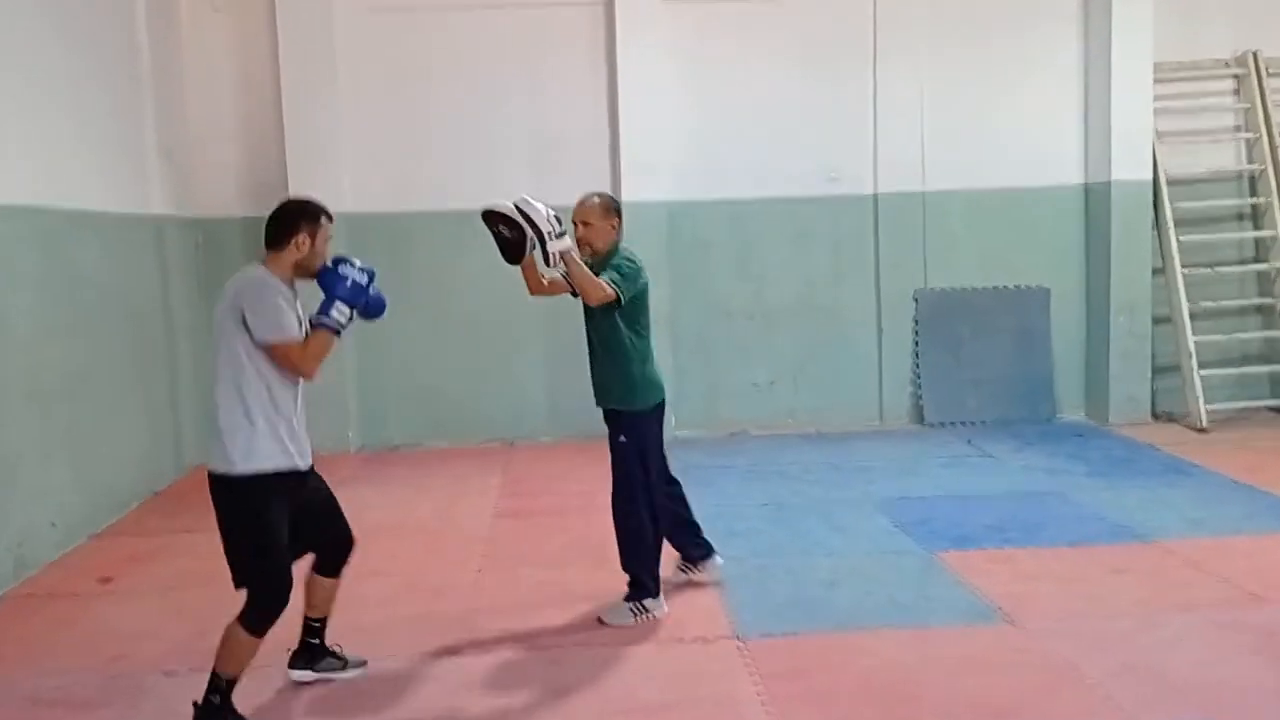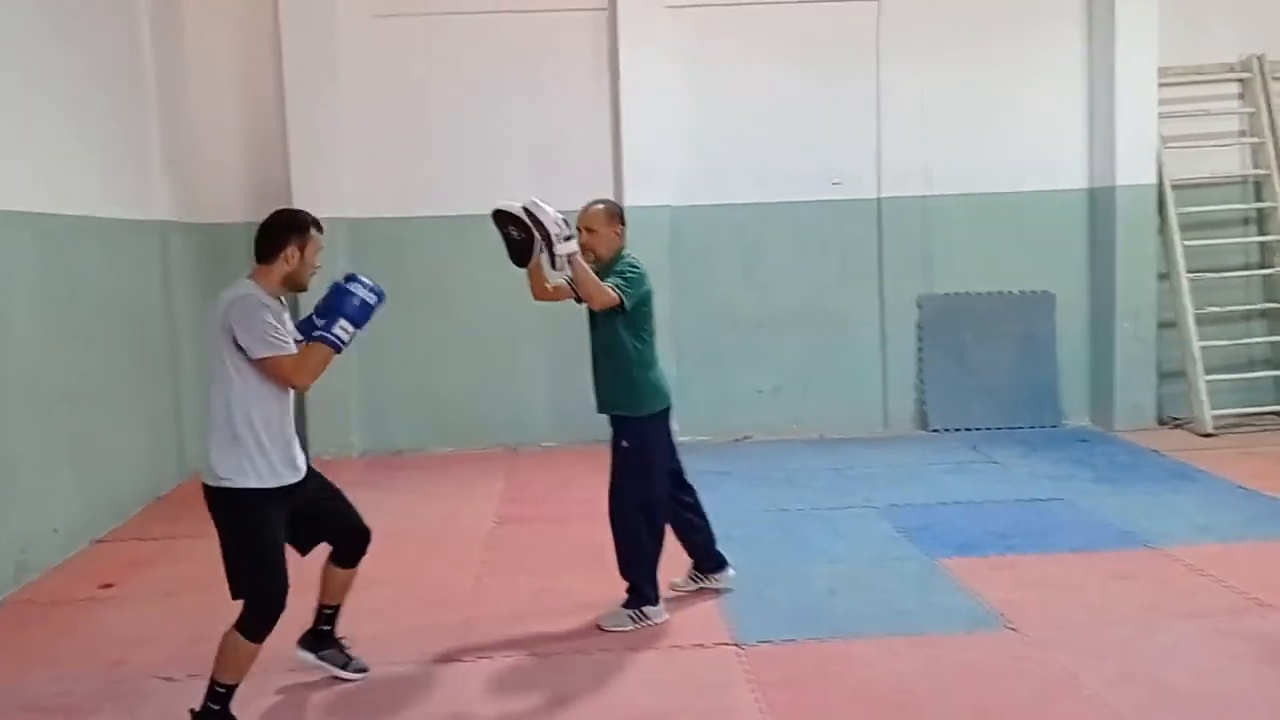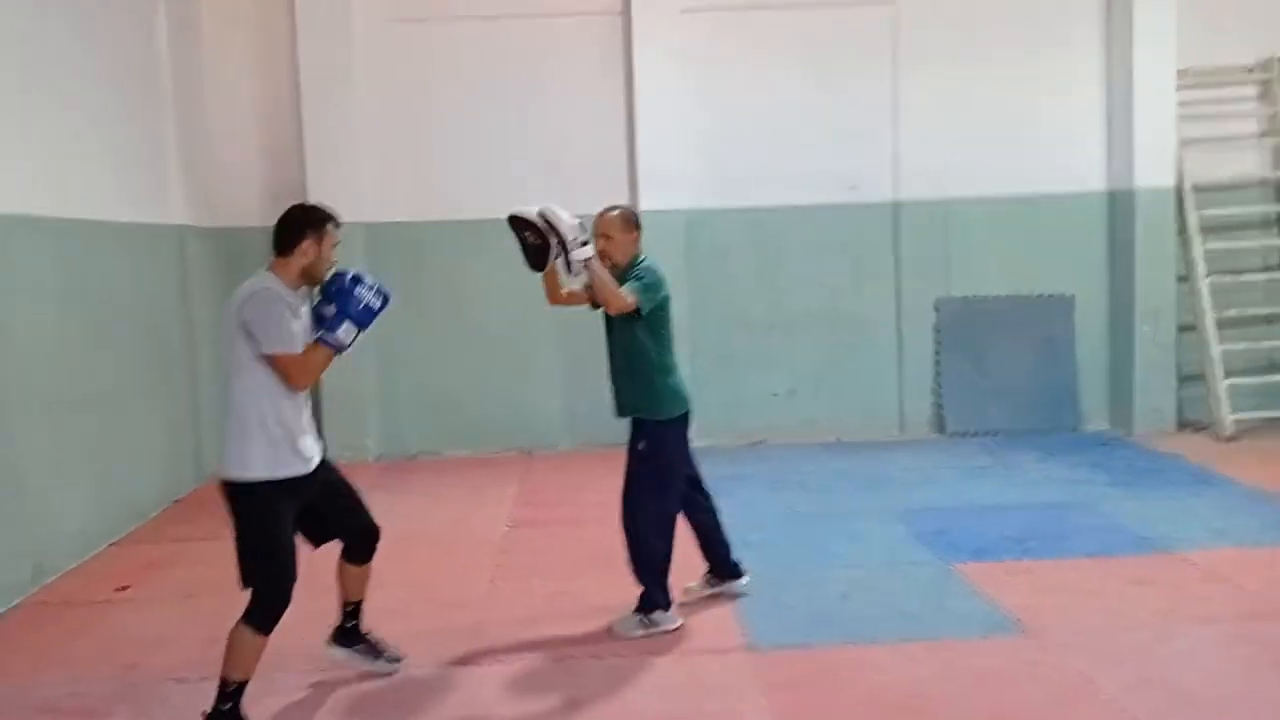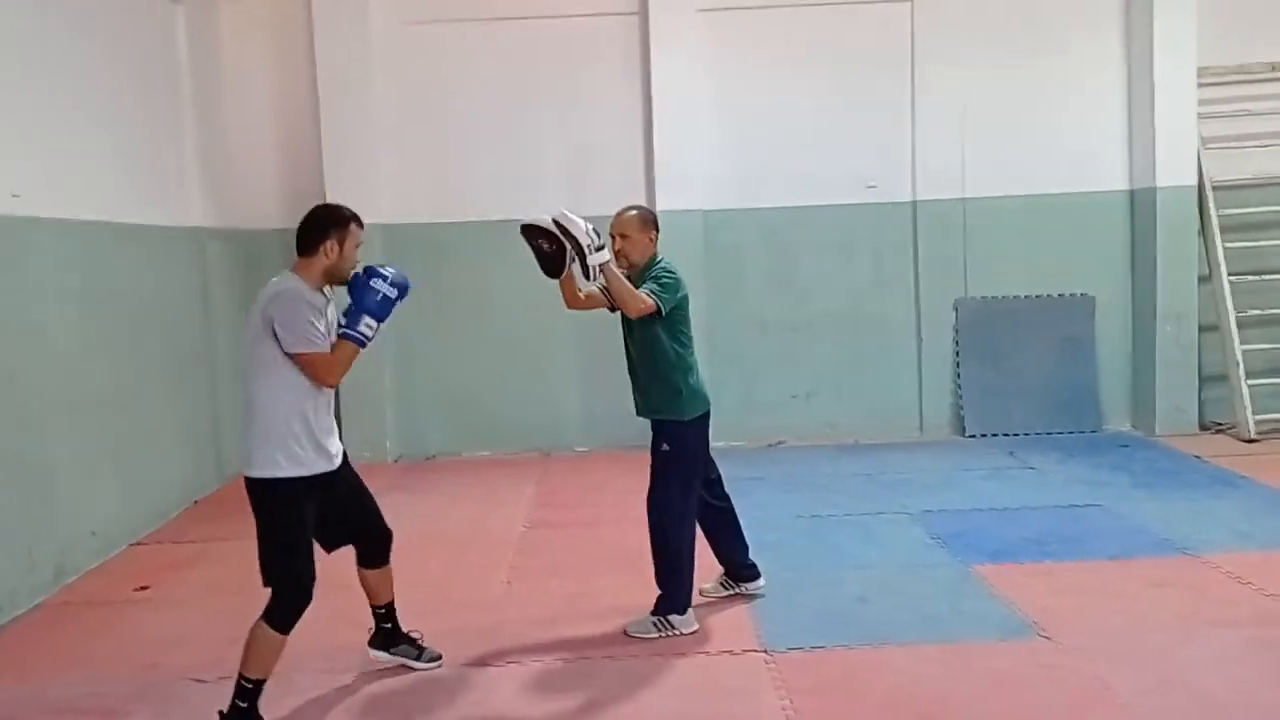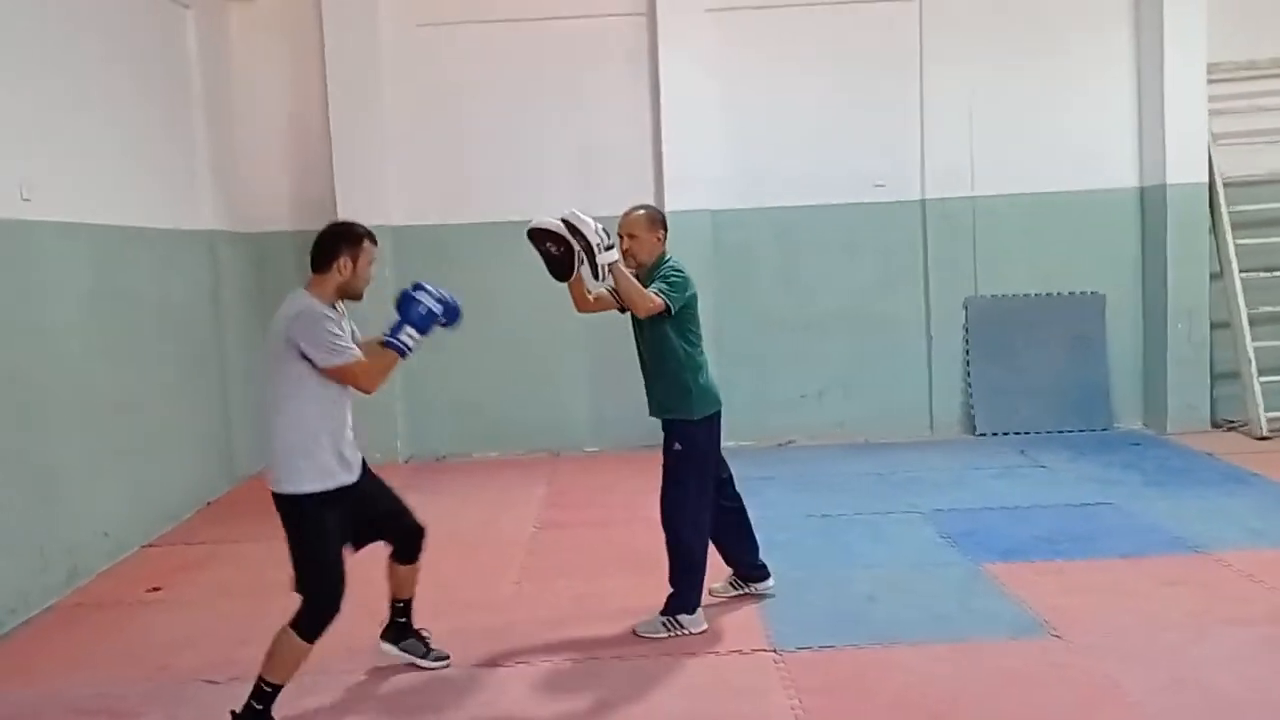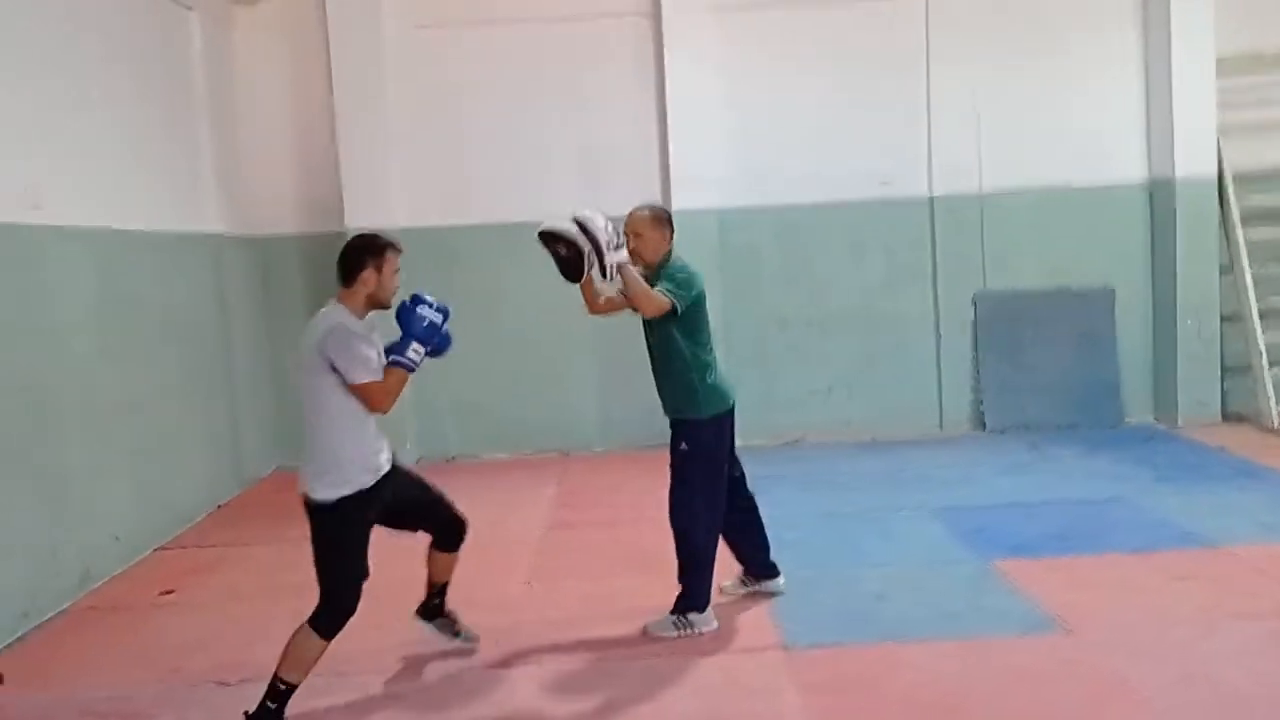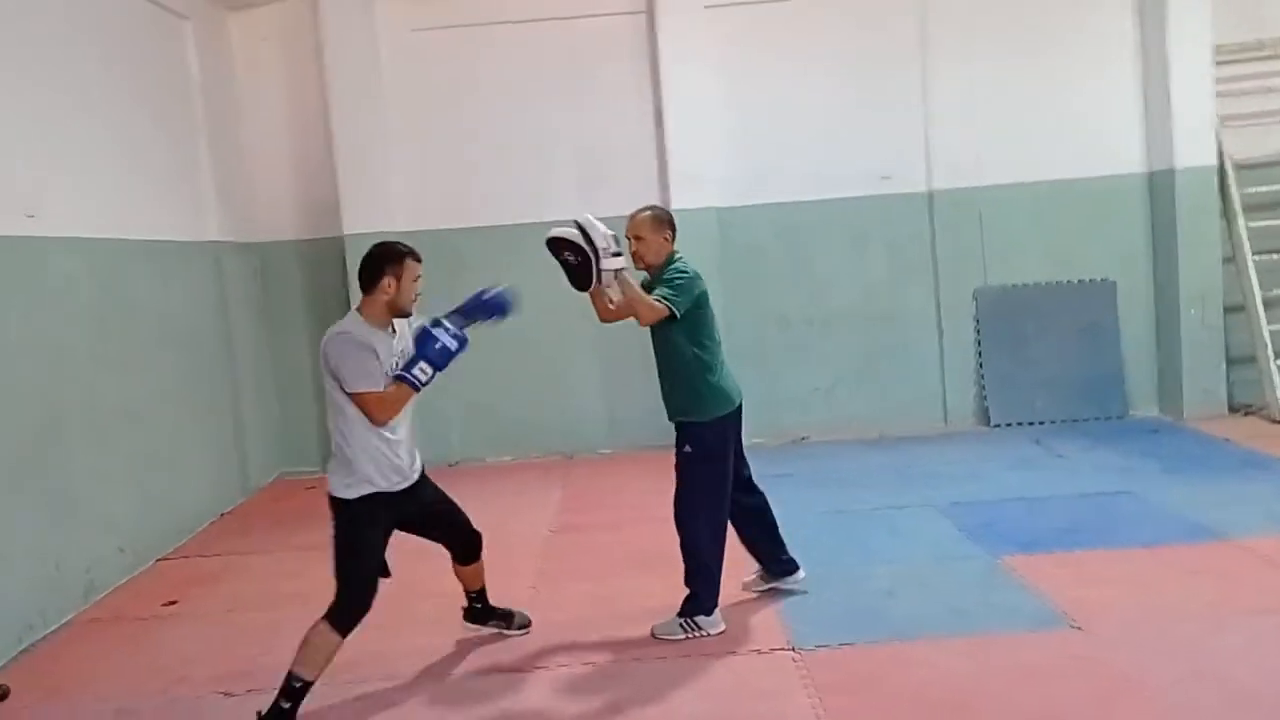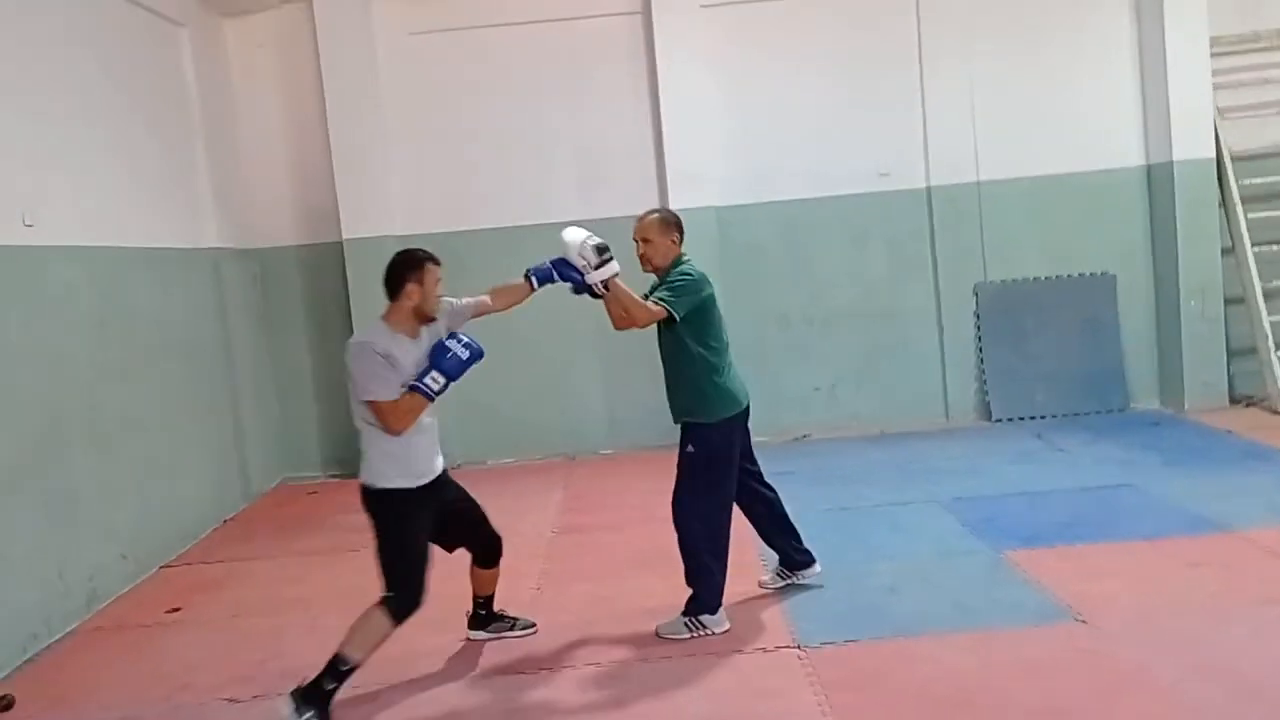
dt=0.1s
person 1, frame 1
left shoulder: (274, 289)
right shoulder: (258, 288)
left elbow: (296, 354)
right elbow: (303, 363)
left wrist: (337, 306)
right wrist: (340, 306)
left hip: (287, 461)
right hip: (250, 472)
left knee: (337, 542)
right knee: (270, 595)
left ankle: (310, 650)
person 1, frame 2
left shoulder: (269, 303)
right shoulder: (245, 304)
left elbow: (291, 365)
right elbow: (296, 376)
left wrist: (321, 321)
right wrist: (343, 320)
left hip: (288, 468)
right hip: (244, 483)
left knee: (352, 537)
right knee: (265, 604)
left ankle: (321, 637)
person 1, frame 3
left shoulder: (290, 295)
right shoulder: (262, 298)
right elbow: (300, 375)
left wrist: (330, 313)
right wrist: (347, 323)
left hip: (303, 460)
right hip: (259, 476)
left knee: (362, 534)
right knee: (272, 597)
left ankle: (350, 632)
person 1, frame 4
left shoulder: (314, 295)
right shoulder: (287, 299)
left elbow: (333, 349)
right elbow: (327, 374)
left wrist: (361, 310)
right wrist: (370, 314)
left hip: (326, 460)
right hip: (282, 474)
left knee: (376, 542)
right knee: (293, 597)
left ankle: (389, 636)
person 1, frame 5
left shoulder: (330, 310)
right shoulder: (306, 317)
left elbow: (362, 357)
right elbow: (366, 378)
left wrist: (418, 318)
right wrist: (412, 326)
left hip: (346, 470)
right hip: (308, 487)
left knee: (410, 535)
right knee: (322, 604)
left ankle: (400, 630)
person 1, frame 6
left shoulder: (360, 320)
right shoulder: (335, 330)
left elbow: (384, 367)
right elbow: (382, 398)
left wrist: (421, 331)
right wrist: (415, 344)
left hip: (378, 471)
right hip: (338, 491)
left knee: (450, 526)
right knee: (337, 608)
left ankle: (435, 608)
person 1, frame 7
left shoulder: (398, 326)
right shoulder: (345, 342)
right elbow: (382, 410)
left wrist: (470, 312)
right wrist: (426, 362)
left hip: (406, 479)
right hip: (361, 493)
left knee: (467, 541)
right knee: (351, 606)
left ankle: (479, 611)
person 1, frame 8
left shoulder: (434, 319)
right shoulder: (368, 348)
left elbow: (492, 301)
right elbow: (395, 421)
left wrist: (544, 274)
right wrist: (436, 373)
left hip: (428, 477)
right hip: (393, 491)
left knee: (487, 545)
right knee: (403, 600)
left ankle: (485, 616)
person 2, frame 1
left shoulder: (627, 266)
right shoulder: (592, 265)
left elbow: (596, 296)
right elbow: (540, 287)
left wrist: (564, 249)
right wrist: (525, 252)
left hip: (636, 399)
right hip: (624, 398)
left knee: (632, 494)
right knee: (655, 484)
left ankle: (646, 596)
right ankle: (699, 555)
person 2, frame 2
left shoulder: (631, 272)
right shoulder: (595, 273)
left elbow: (600, 300)
right elbow: (543, 292)
left wrist: (570, 253)
right wrist: (532, 256)
left hip: (641, 406)
right hip: (637, 404)
left knee: (630, 501)
right knee: (669, 487)
left ankle: (645, 602)
right ankle: (711, 566)
person 2, frame 3
left shoulder: (648, 277)
right shoulder: (611, 278)
left elbow: (617, 305)
right elbow: (558, 297)
left wrist: (587, 259)
right wrist: (548, 262)
left hip: (660, 410)
right hip: (656, 408)
left knee: (644, 506)
right knee: (686, 492)
left ankle: (657, 608)
right ankle: (726, 572)
person 2, frame 4
left shoulder: (666, 277)
right shoulder: (627, 280)
left elbow: (635, 307)
right elbow: (577, 301)
left wrist: (602, 262)
left hip: (681, 410)
right hip: (675, 409)
left knee: (668, 507)
right knee: (706, 492)
left ankle: (675, 611)
right ankle: (742, 573)
person 2, frame 5
left shoulder: (674, 276)
right shoulder: (636, 279)
left elbow: (644, 306)
right elbow: (587, 304)
left wrist: (611, 262)
right wrist: (571, 267)
left hip: (692, 410)
right hip: (687, 408)
left knee: (681, 507)
right knee: (717, 492)
left ankle: (684, 611)
right ankle: (752, 573)
person 2, frame 6
left shoulder: (680, 275)
right shoulder: (650, 278)
left elbow: (648, 309)
right elbow: (598, 306)
left wrist: (619, 264)
right wrist: (582, 270)
left hip: (701, 409)
right hip: (707, 405)
left knee: (691, 506)
right knee: (729, 490)
left ankle: (694, 610)
right ankle: (761, 571)
person 2, frame 7
left shoulder: (683, 276)
right shoulder: (655, 281)
left elbow: (647, 314)
right elbow: (608, 313)
left wrist: (618, 269)
right wrist: (592, 277)
left hip: (707, 410)
right hip: (714, 406)
left knee: (696, 508)
right knee: (738, 490)
left ankle: (702, 612)
right ankle: (780, 567)
person 2, frame 8
left shoulder: (689, 279)
right shoulder: (664, 283)
left elbow: (642, 316)
right elbow: (621, 321)
left wrist: (608, 277)
right wrist: (601, 285)
left hip: (713, 412)
right hip: (721, 407)
left knee: (693, 507)
right knee: (749, 485)
left ankle: (706, 612)
right ankle: (798, 560)
